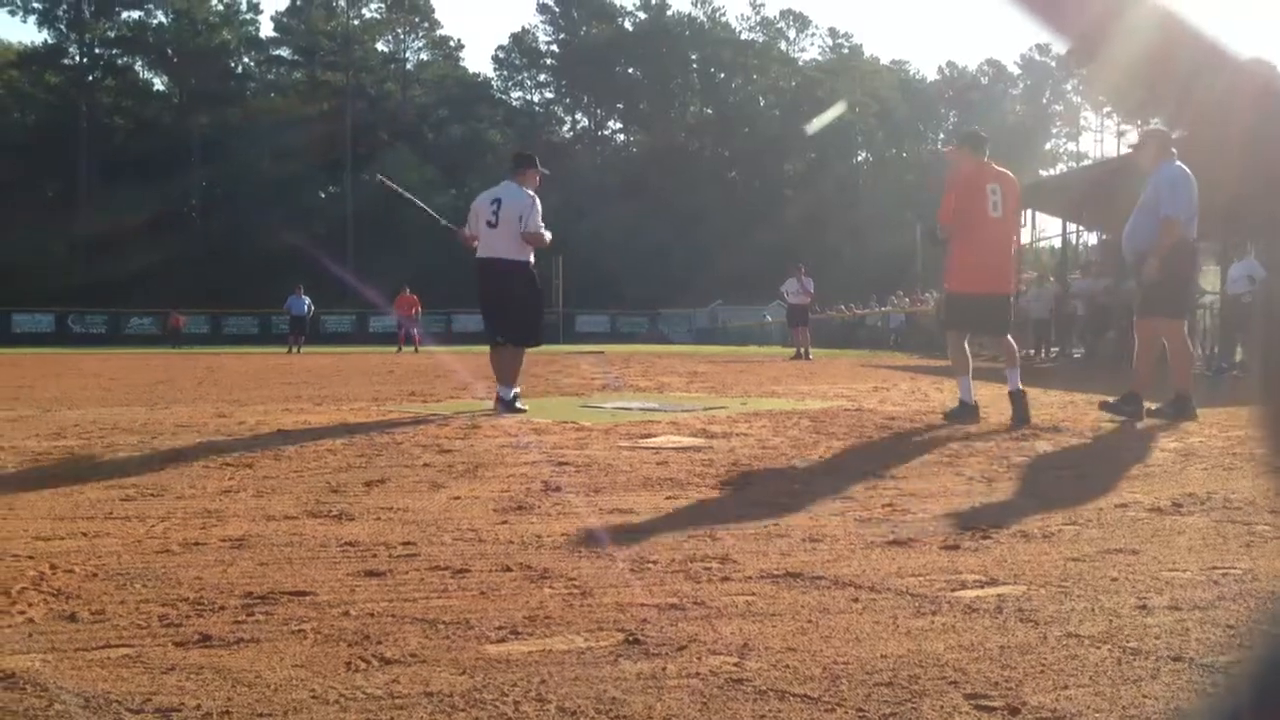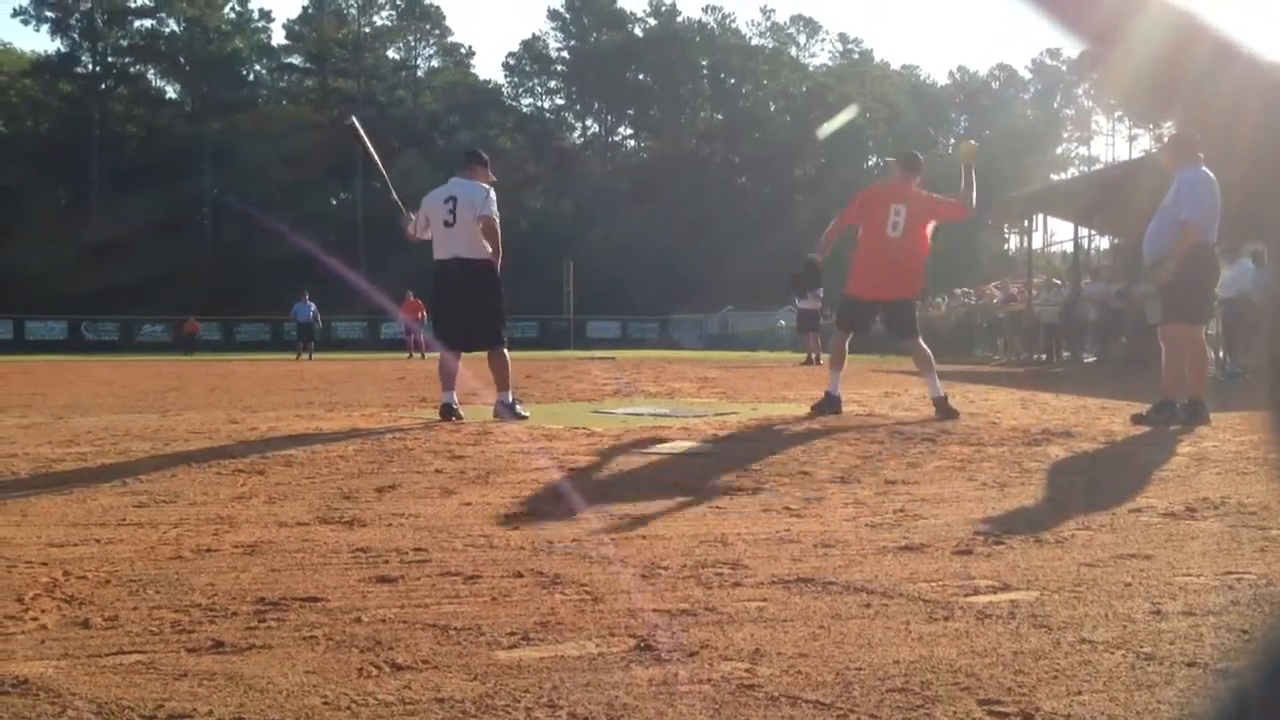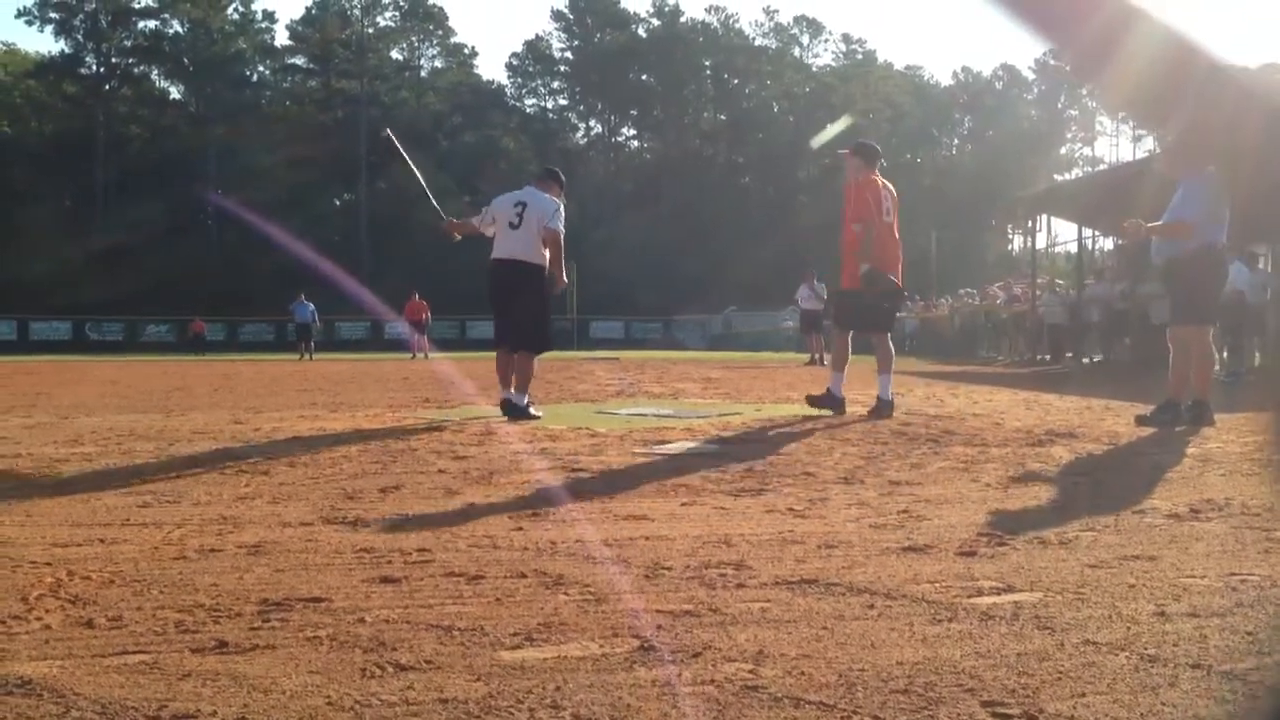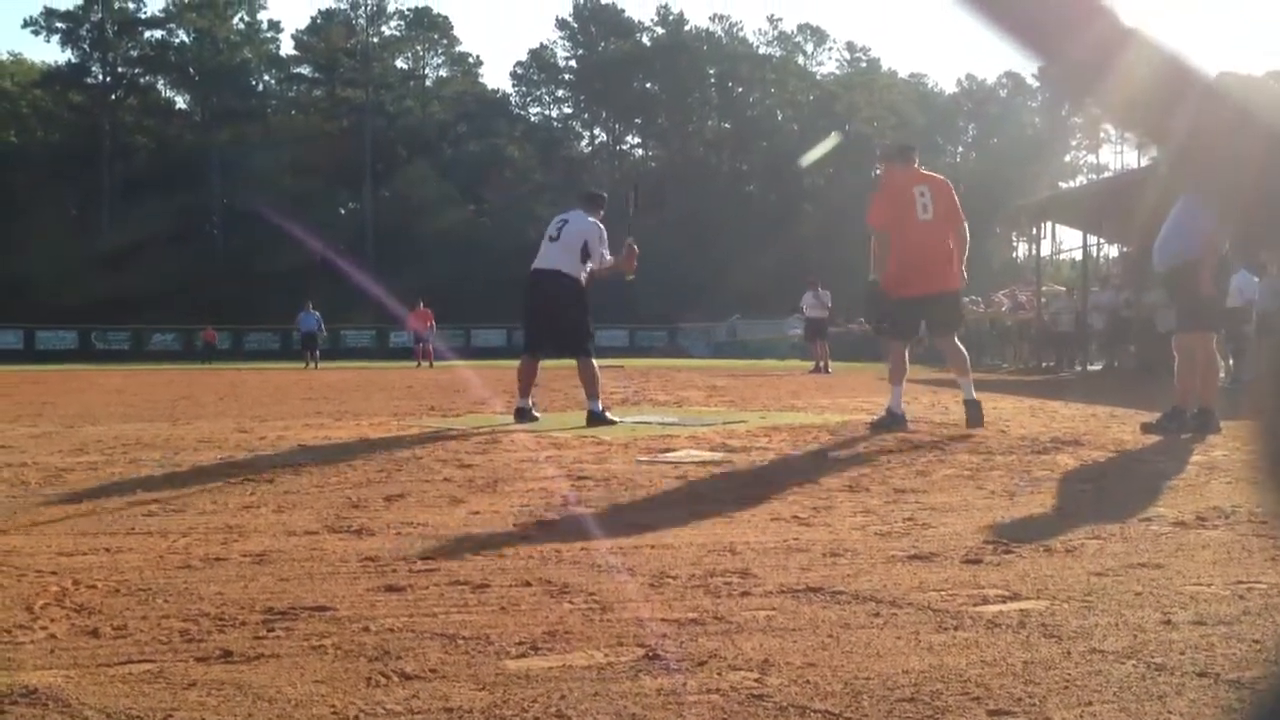
dt=1s
person 1, frame 1
left shoulder: (960, 178)
right shoulder: (1008, 180)
left elbow: (946, 228)
right elbow: (1013, 226)
left wrist: (944, 232)
left hip: (966, 275)
right hip: (1001, 274)
left knee: (956, 335)
right knee: (1002, 335)
left ankle: (967, 404)
right ankle: (1016, 392)
person 1, frame 2
left shoulder: (875, 193)
right shoulder: (928, 203)
left elbow: (840, 222)
right elbow: (966, 207)
left wrist: (820, 252)
right wrist: (968, 170)
left hip: (863, 283)
right hip: (902, 287)
left knee: (841, 334)
right knee: (912, 341)
left ankle: (832, 398)
right ankle: (940, 400)
person 1, frame 3
left shoulder: (859, 185)
right shoulder: (887, 188)
left elbow: (868, 226)
left wrist: (865, 264)
left hip: (861, 276)
right hip: (885, 276)
left knee: (841, 331)
right knee: (881, 335)
left ankle: (835, 395)
right ankle: (885, 398)
person 1, frame 4
left shoulder: (887, 187)
right shoulder: (941, 184)
left elbow: (881, 235)
right elbow: (960, 228)
left wrist: (876, 276)
right wrist: (960, 267)
left hip: (903, 281)
right hip: (943, 279)
left knee: (897, 345)
right knee: (948, 340)
left ankle: (895, 412)
right ankle: (970, 400)
person 2, frame 1
left shoulder: (1171, 175)
right shoulder: (1163, 176)
left elbow: (1173, 222)
left wrist: (1154, 259)
right wrist: (1151, 261)
left hip: (1168, 262)
right hip: (1163, 263)
left knee: (1148, 330)
right knee: (1160, 332)
left ankle: (1135, 399)
right ankle: (1182, 400)
person 2, frame 2
left shoulder: (1194, 178)
right shoulder: (1186, 180)
left elbow: (1192, 227)
left wrist: (1170, 263)
right wrist: (1166, 265)
left hip: (1187, 265)
right hip: (1179, 267)
left knee: (1187, 335)
right knee: (1171, 336)
left ankle: (1194, 405)
right ankle: (1169, 404)
person 2, frame 3
left shoulder: (1203, 179)
right shoulder: (1193, 183)
left elbow: (1186, 227)
left wrist: (1146, 230)
right wrist: (1148, 230)
left hip: (1198, 265)
right hip: (1186, 266)
left knee: (1194, 335)
right knee: (1179, 337)
left ankle: (1199, 406)
right ankle: (1175, 405)
person 2, frame 4
right shoulder: (1191, 196)
left elbow: (1215, 232)
left wrist: (1207, 272)
left hip: (1198, 274)
right hip: (1188, 274)
left knee: (1190, 344)
right knee: (1194, 345)
left ankle: (1186, 414)
right ankle: (1202, 414)
person 3, frame 1
left shoulder: (483, 198)
right shoulder: (527, 198)
left elbow: (469, 237)
right elbow: (532, 236)
left wrist: (475, 236)
right wrist: (546, 237)
left hip: (486, 269)
right hip: (516, 271)
left knee: (497, 336)
right knee: (519, 338)
left ankle: (505, 388)
right ankle: (506, 395)
person 3, frame 2
left shoulder: (432, 198)
right shoulder: (482, 192)
left elbow: (414, 234)
right elbow: (489, 222)
left wrist: (409, 222)
right wrist: (497, 254)
left hip: (445, 272)
right hip: (479, 270)
left knee: (449, 343)
right knee: (496, 340)
left ankle: (448, 402)
right ankle: (505, 401)
person 3, frame 3
left shoulder: (502, 200)
right shoulder: (551, 205)
left elbow: (475, 226)
right elbow: (553, 236)
left wrist: (454, 227)
right wrist: (559, 273)
left hip: (500, 271)
right hip: (530, 274)
left knee: (504, 339)
right knee: (528, 344)
left ankle: (507, 397)
right ankle: (520, 403)
person 3, frame 4
left shoulder: (559, 220)
right shoulder: (594, 227)
right elbow: (602, 266)
left wrist: (619, 265)
right wrist: (625, 261)
left hip: (538, 281)
right hip: (566, 286)
left knee: (532, 348)
right knee: (584, 351)
left ankle: (523, 406)
right ankle: (595, 410)
